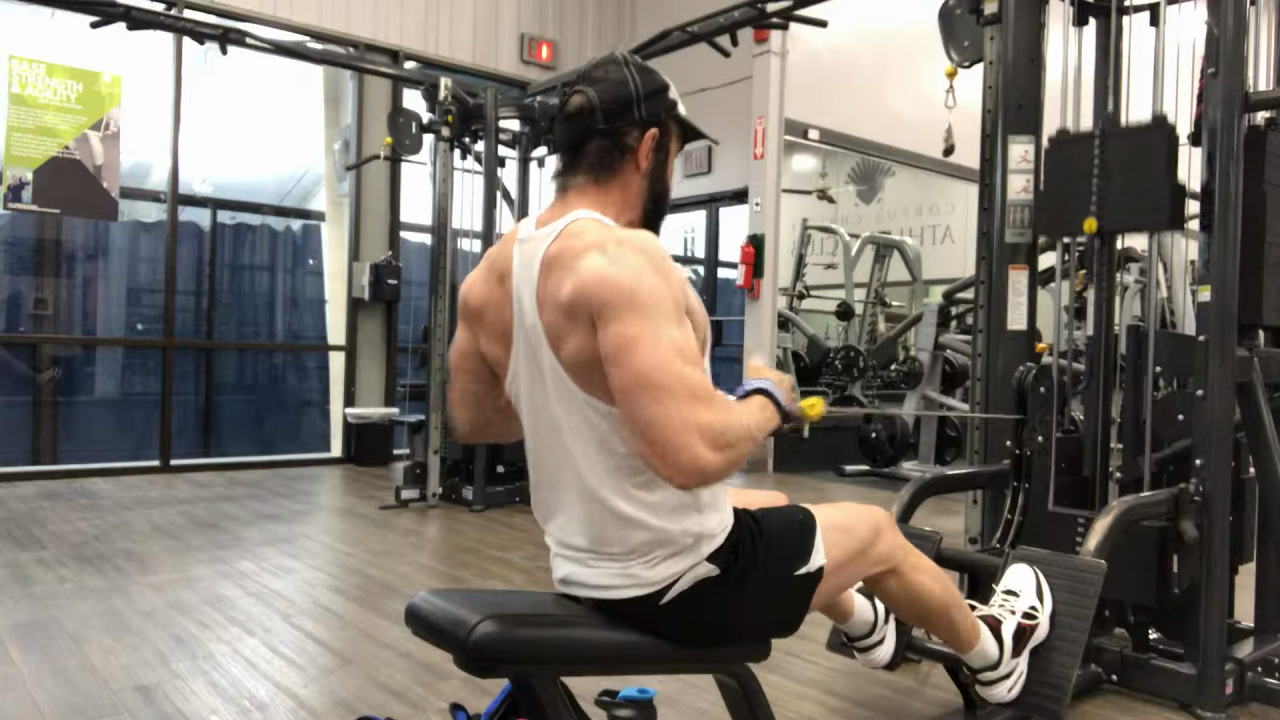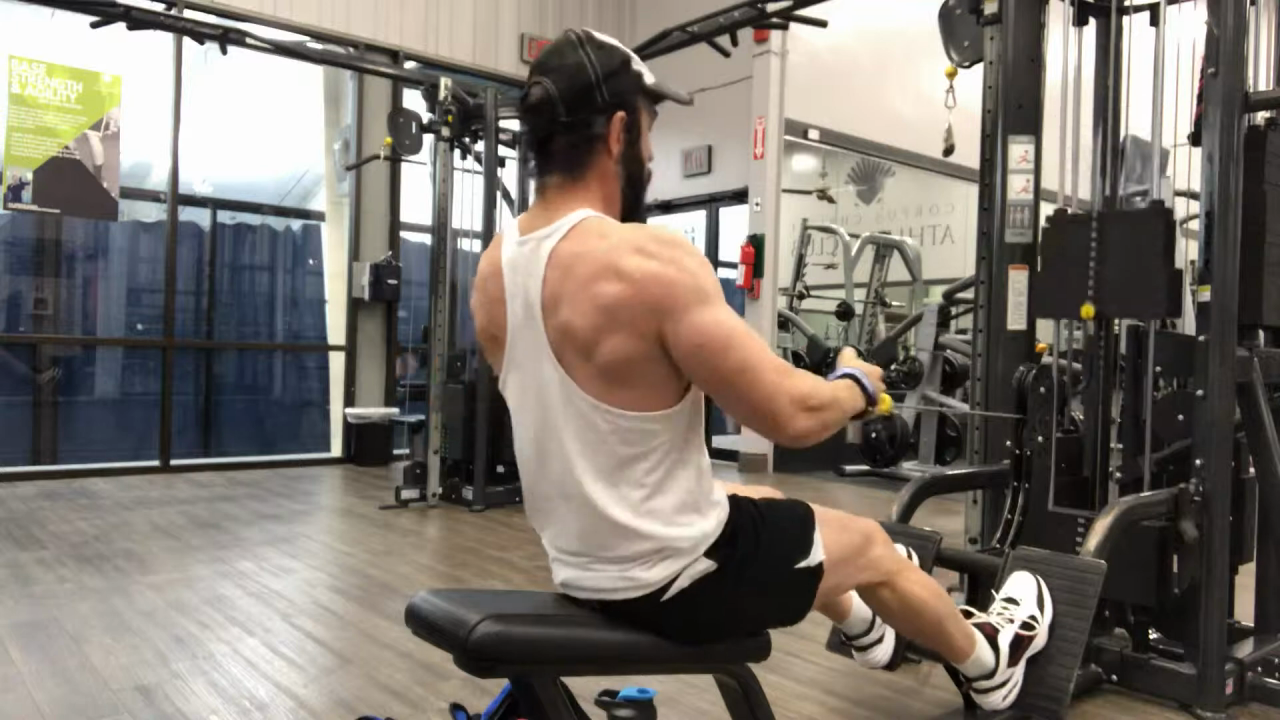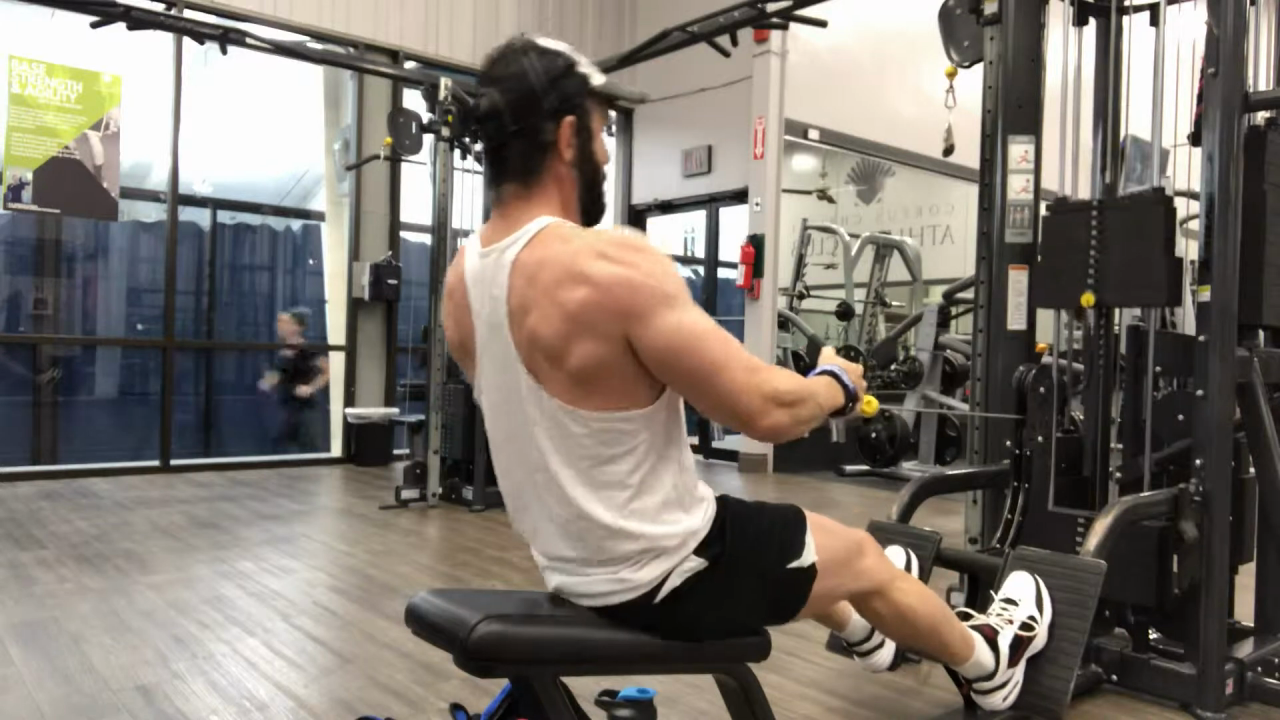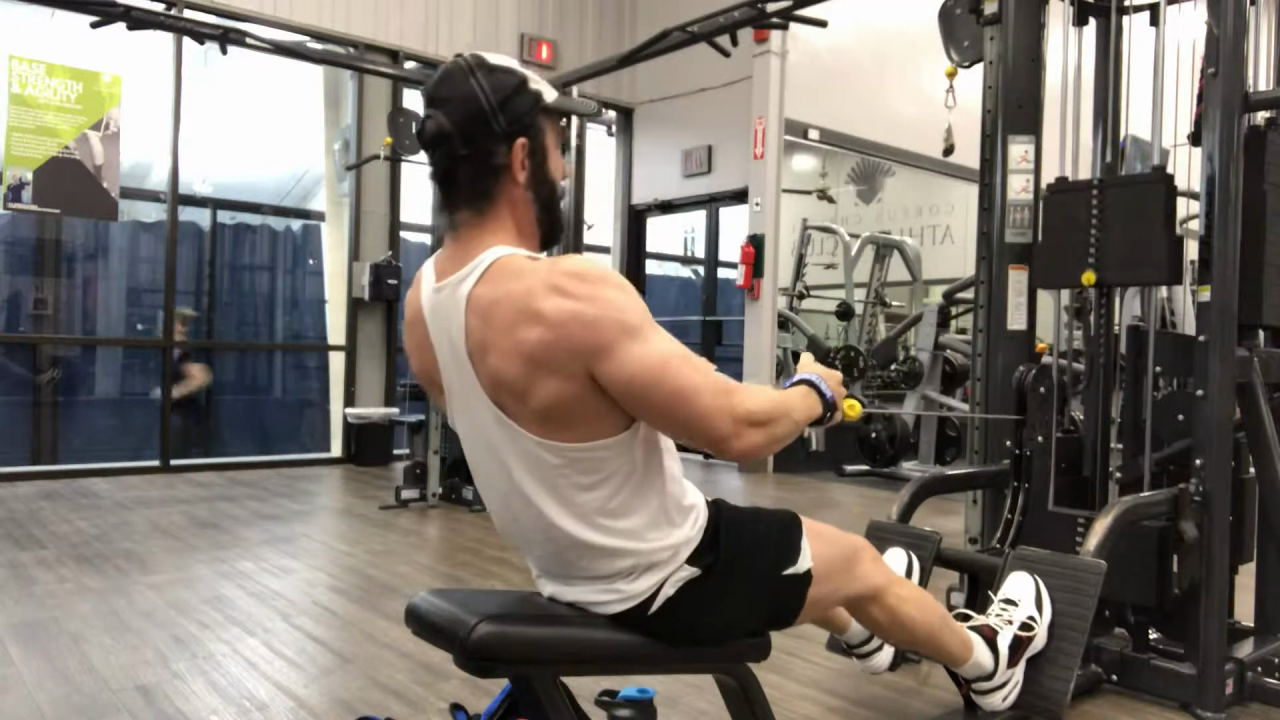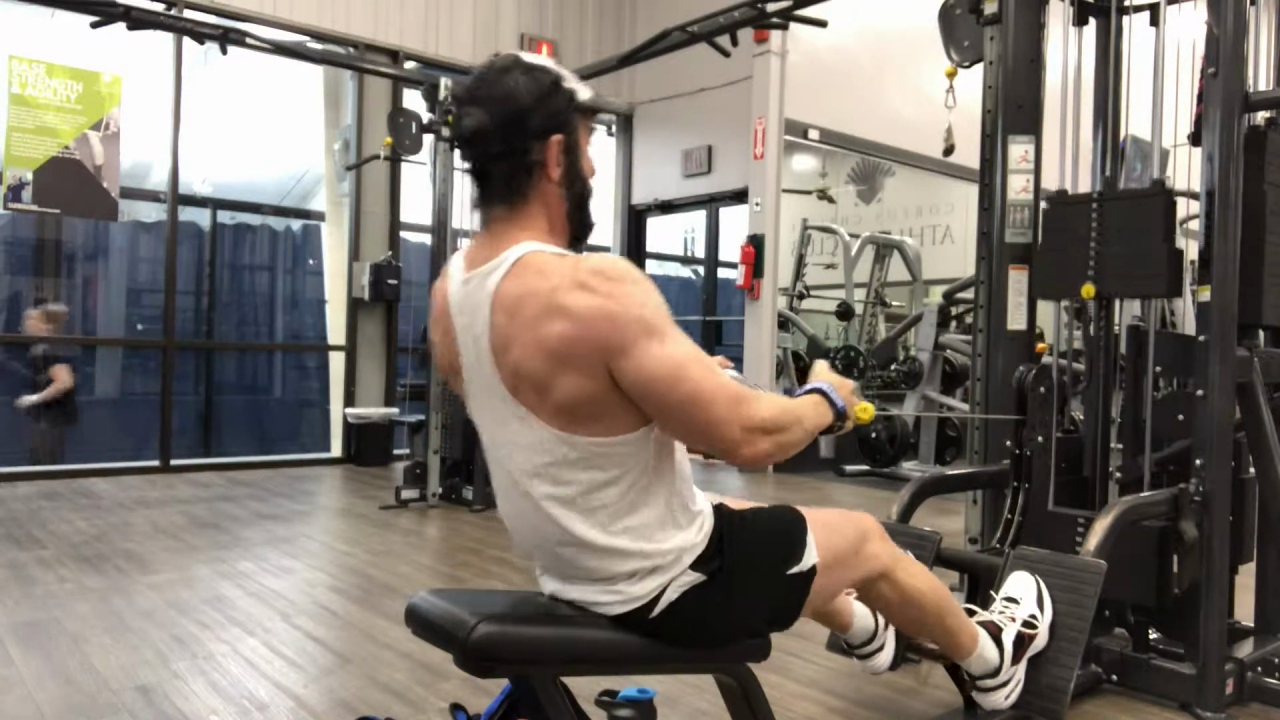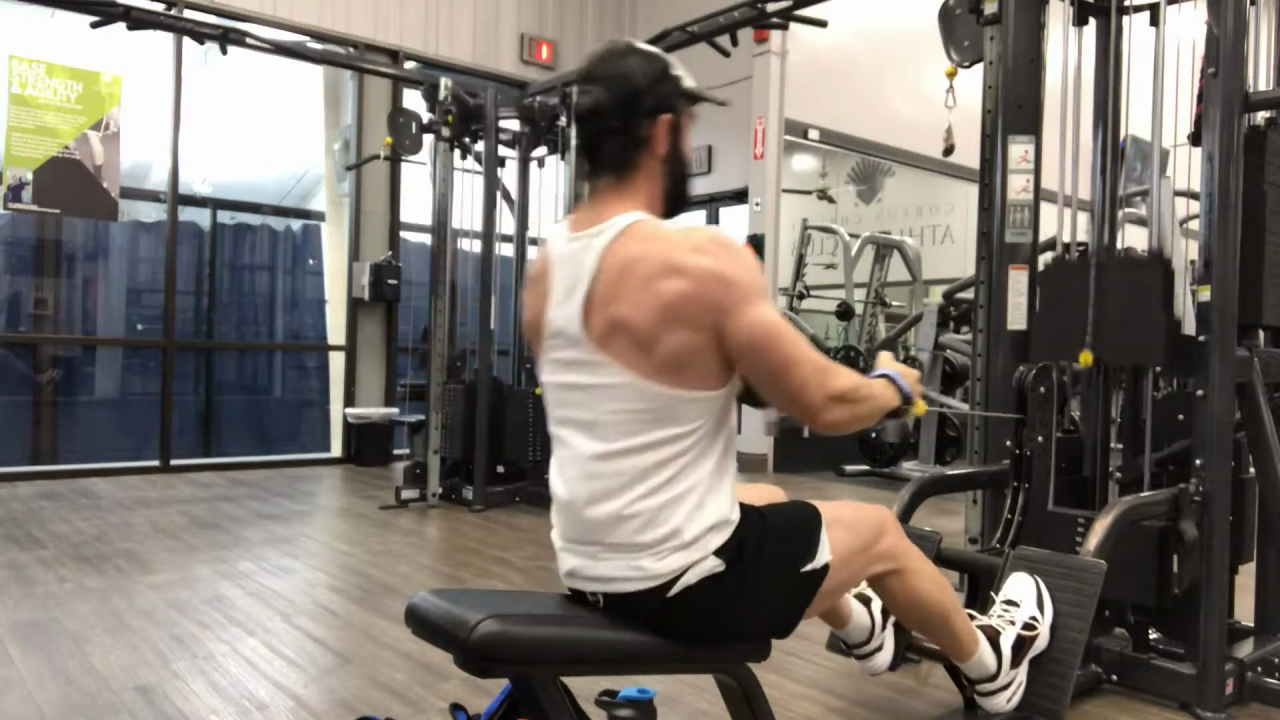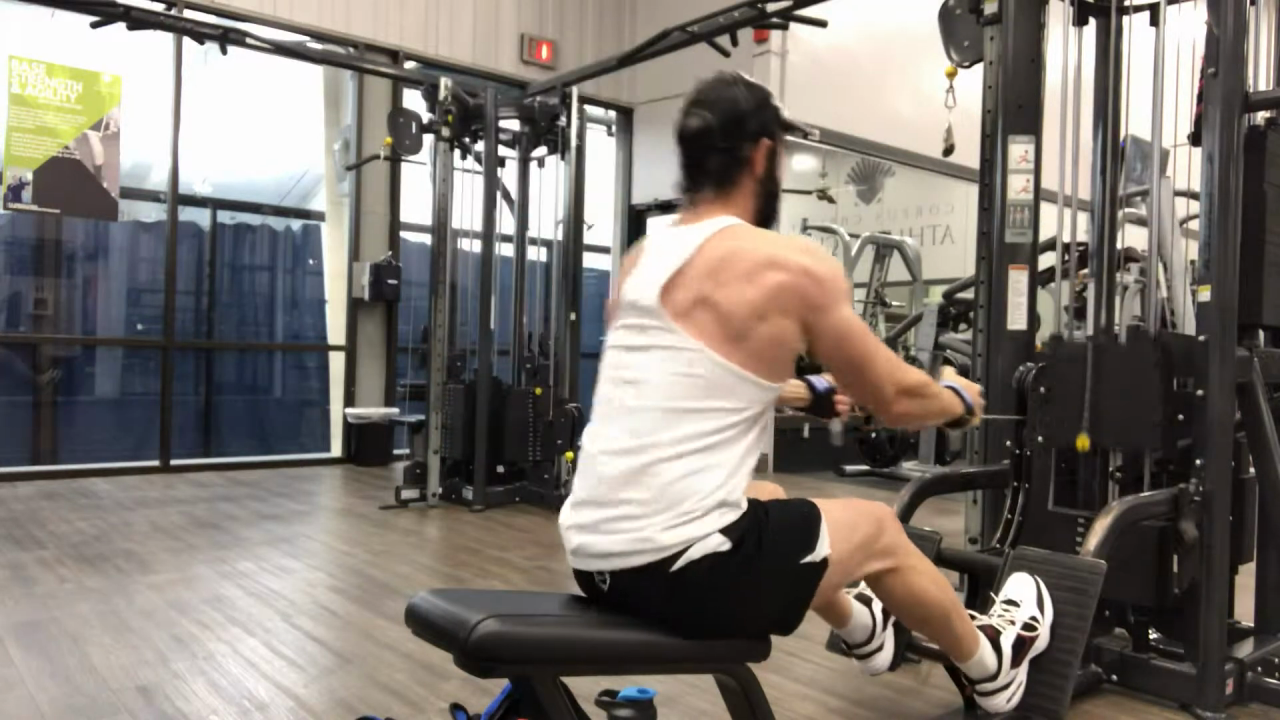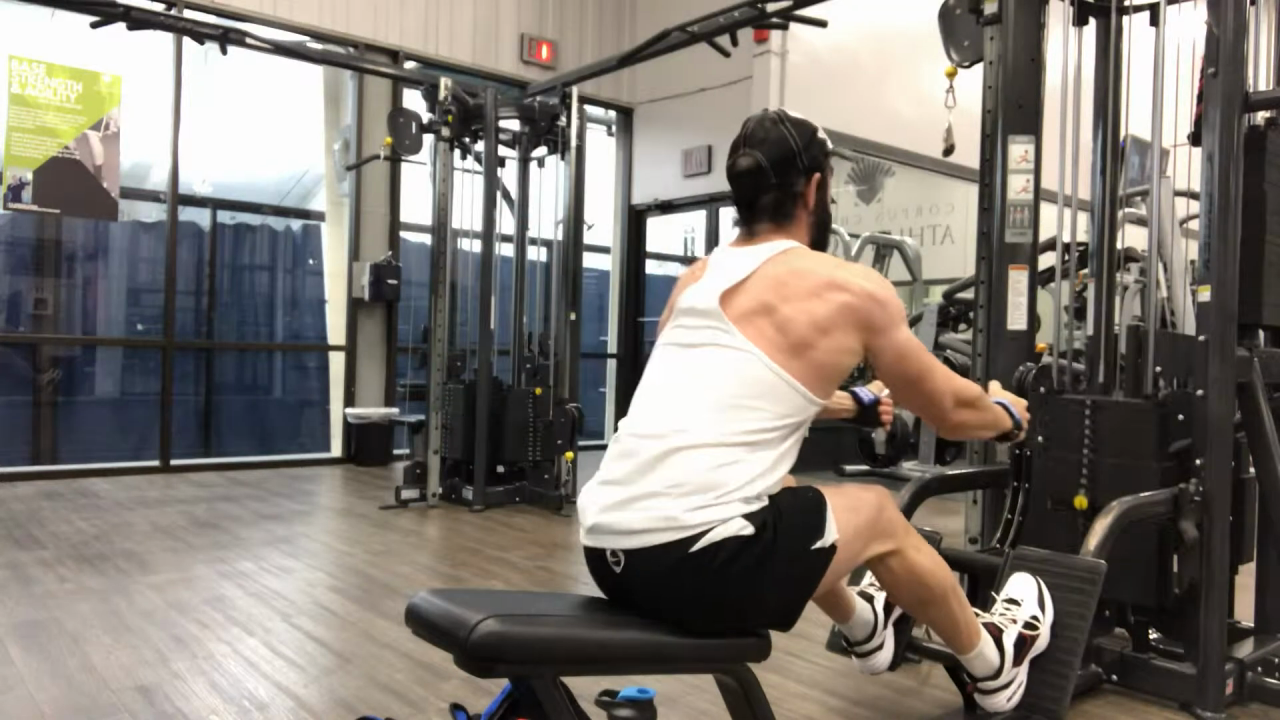
dt=0.3s
person 1, frame 1
left shoulder: (492, 272)
right shoulder: (621, 262)
left elbow: (471, 421)
right elbow: (696, 453)
right wrist: (769, 398)
left hip: (586, 572)
right hip: (679, 581)
left knee: (773, 508)
right knee: (874, 532)
left ankle: (867, 624)
right ankle: (992, 654)
person 1, frame 2
left shoulder: (496, 265)
right shoulder: (644, 261)
right elbow: (793, 414)
right wrist: (857, 384)
left hip: (583, 567)
right hip: (671, 579)
left knee: (769, 506)
right knee: (867, 544)
left ankle: (863, 625)
right ankle: (988, 663)
person 1, frame 3
left shoulder: (464, 275)
right shoulder: (608, 267)
right elbow: (766, 409)
left wrist: (676, 369)
right wrist: (837, 382)
left hip: (576, 572)
right hip: (663, 578)
left knee: (769, 533)
right knee: (859, 554)
left ankle: (863, 632)
right ankle: (987, 664)
person 1, frame 4
left shoulder: (424, 298)
right shoulder: (568, 297)
right elbow: (738, 429)
left wrist: (661, 375)
right wrist: (813, 393)
left hip: (573, 572)
right hip: (659, 584)
left knee: (764, 531)
right knee: (856, 558)
left ankle: (864, 631)
right ankle: (986, 662)
person 1, frame 5
left shoulder: (452, 290)
right shoulder: (590, 292)
right elbow: (748, 435)
left wrist: (681, 375)
right wrist: (826, 400)
left hip: (578, 575)
right hip: (663, 588)
left knee: (760, 518)
right knee: (863, 538)
left ankle: (865, 629)
right ankle: (990, 660)
person 1, frame 6
left shoulder: (545, 263)
right shoulder: (698, 261)
right elbow: (824, 405)
right wrist: (893, 387)
left hip: (587, 571)
right hip: (674, 581)
left knee: (765, 502)
right knee: (876, 531)
left ankle: (863, 627)
person 1, frame 7
left shoulder: (640, 257)
right shoulder: (788, 265)
right elbow: (895, 398)
left wrist: (807, 392)
right wrist: (958, 400)
left hip: (594, 557)
right hip: (681, 566)
left knee: (767, 501)
right knee: (876, 529)
left ankle: (862, 627)
right ankle: (991, 667)
person 1, frame 8
left shoulder: (697, 276)
right shoulder: (850, 290)
right elbow: (950, 410)
left wrist: (853, 404)
right wrist: (1007, 414)
left hip: (606, 546)
right hip: (696, 557)
right knee: (877, 513)
left ankle: (867, 628)
right ankle: (993, 665)
